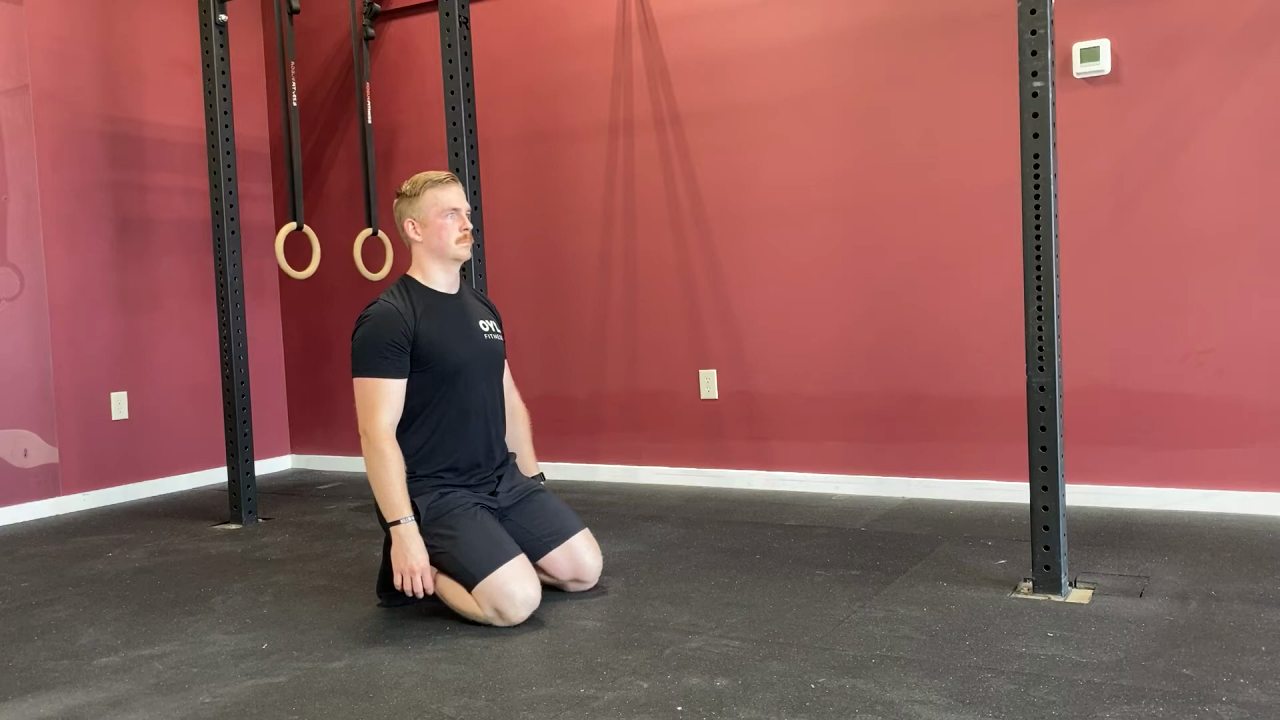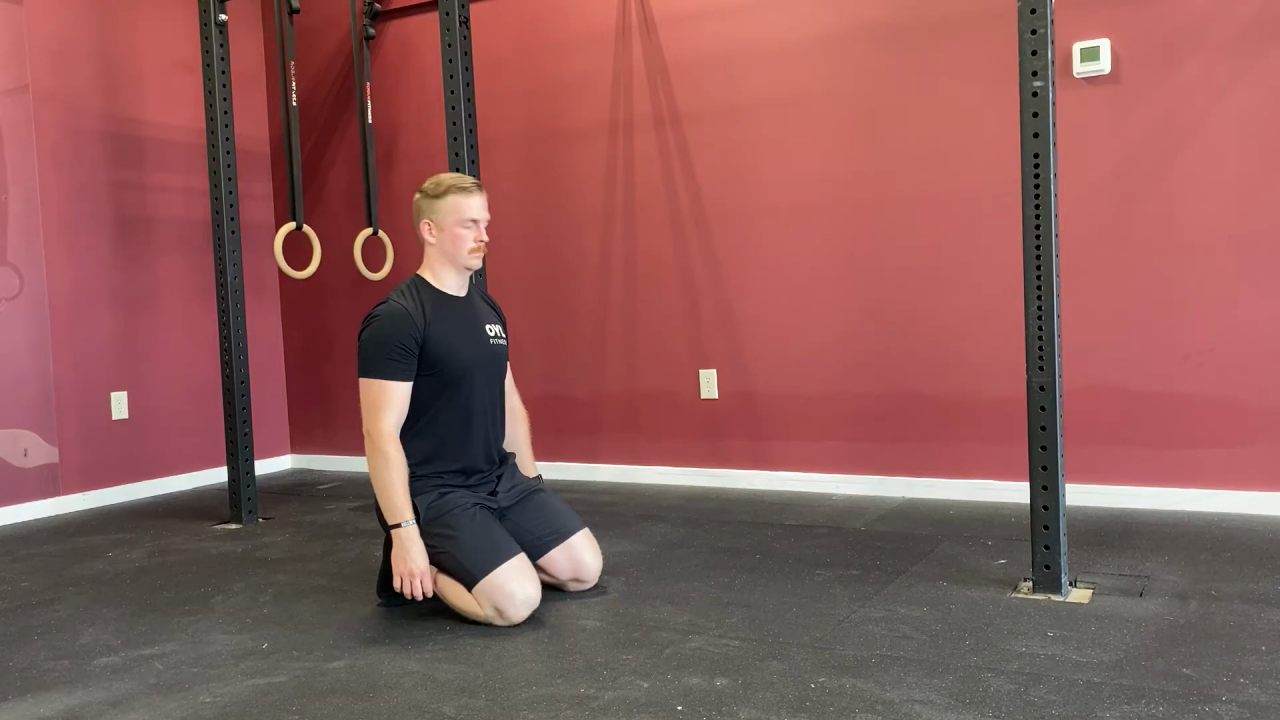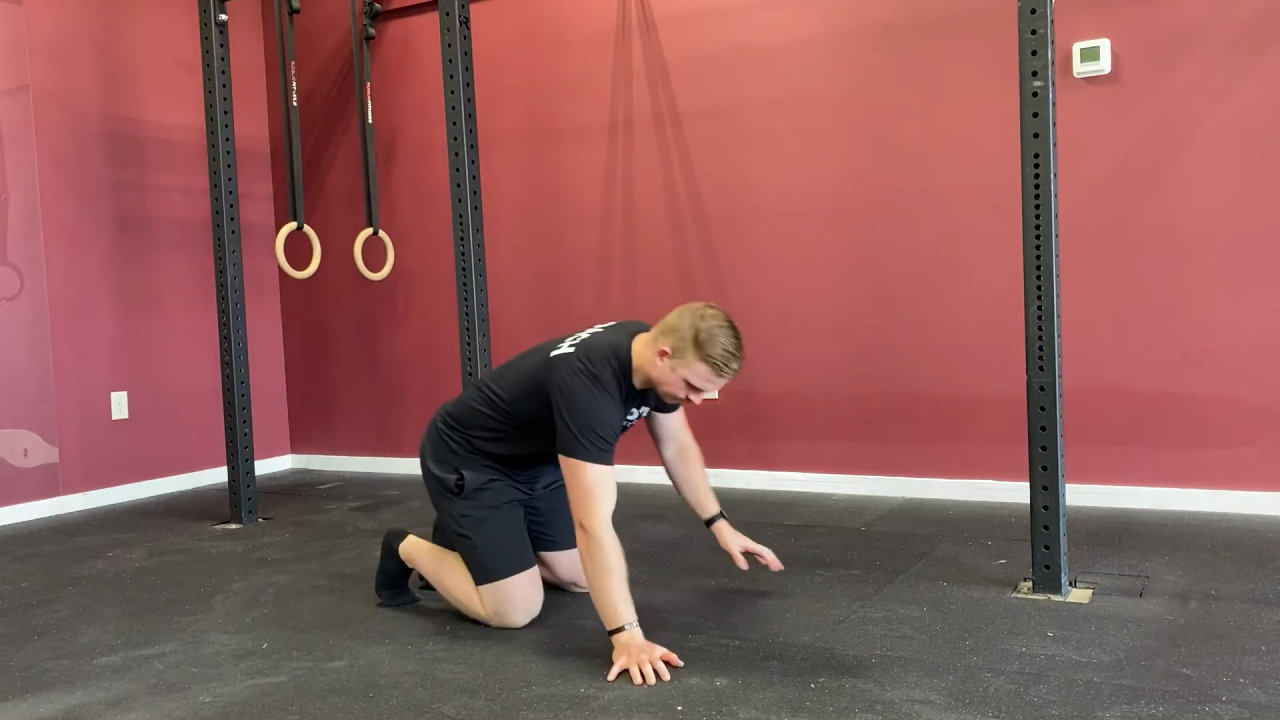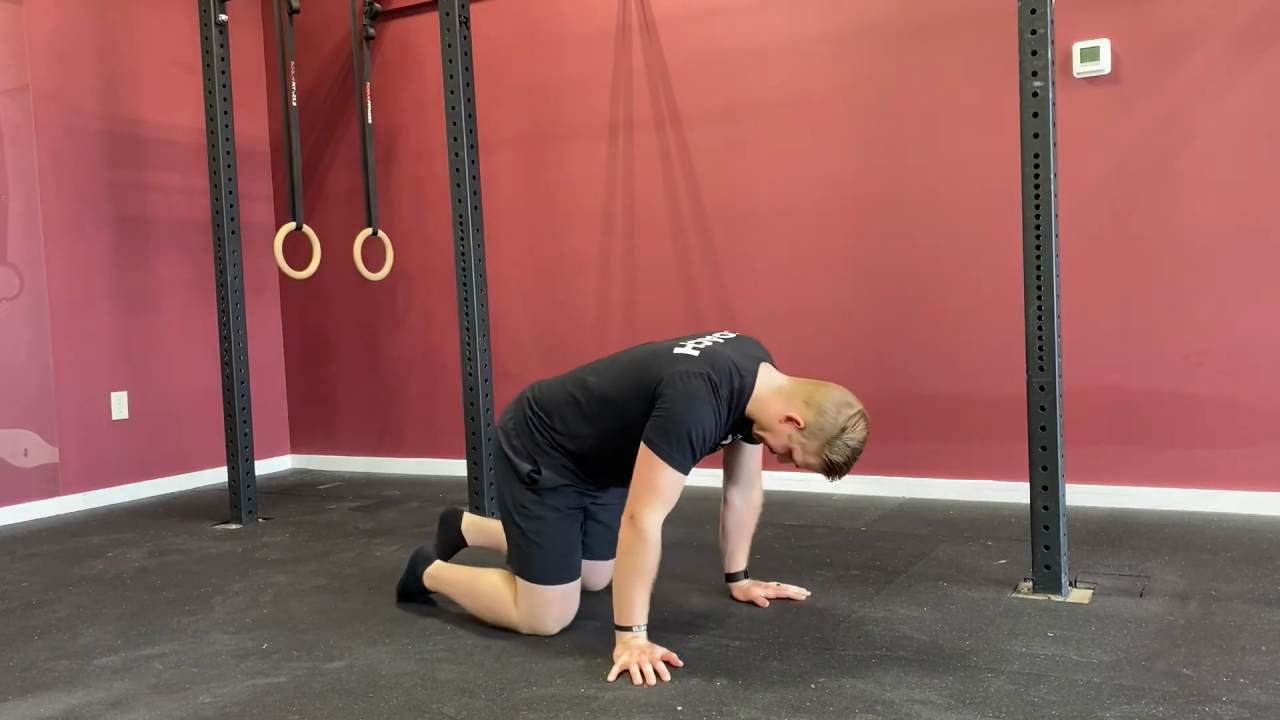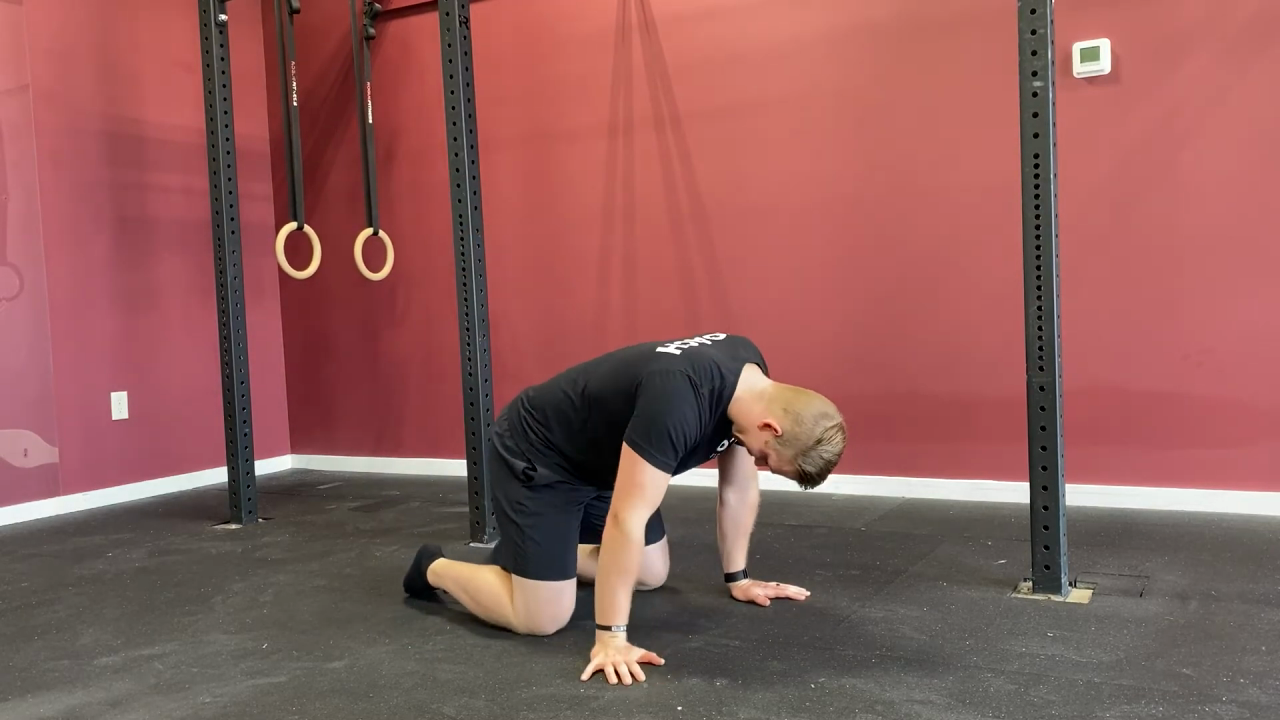
dt=1s
person 1, frame 1
left shoulder: (482, 307)
right shoulder: (388, 318)
right elbow: (377, 432)
left wrist: (533, 481)
right wrist: (403, 530)
left hip: (504, 479)
right hip: (433, 493)
left knee: (584, 569)
right knee: (516, 600)
left ankle: (461, 560)
right ankle: (416, 568)
person 1, frame 2
left shoulder: (487, 307)
right shoulder: (397, 318)
right elbow: (381, 434)
left wrist: (532, 483)
right wrist: (403, 533)
left hip: (500, 477)
right hip: (433, 492)
left knee: (584, 569)
right knee: (516, 600)
left ankle: (453, 557)
right ankle: (418, 565)
person 1, frame 3
left shoulder: (651, 354)
right shoulder: (589, 382)
left elbow: (677, 447)
right elbow: (594, 524)
left wrist: (720, 525)
right wrist: (627, 636)
left hip: (533, 457)
right hip: (468, 461)
left knee: (581, 577)
right knee: (517, 610)
left ankle: (460, 534)
right ankle: (411, 551)
person 1, frame 4
left shoulder: (760, 379)
right shoulder: (697, 400)
left elbow: (742, 489)
right elbow: (642, 519)
left wrist: (738, 577)
right wrist: (631, 637)
left hip: (596, 455)
right hip: (538, 452)
left knee: (593, 578)
right knee: (547, 617)
left ankle: (464, 527)
right ankle: (430, 573)
person 1, frame 5
left shoulder: (751, 381)
right shoulder: (678, 400)
left elbow: (739, 489)
right elbow: (626, 518)
left wrist: (738, 578)
right wrist: (611, 636)
left hip: (597, 458)
right hip: (535, 456)
left knee: (651, 574)
right knee: (543, 619)
left ankle: (525, 552)
right ankle: (436, 569)
